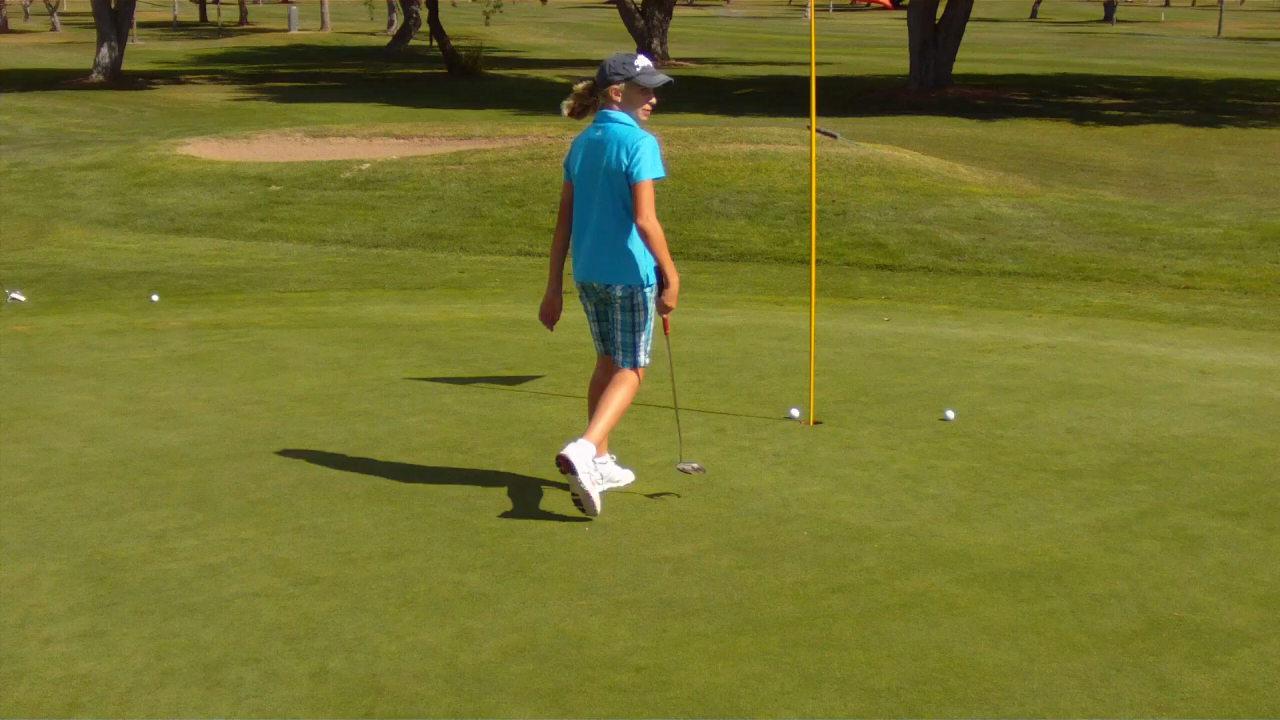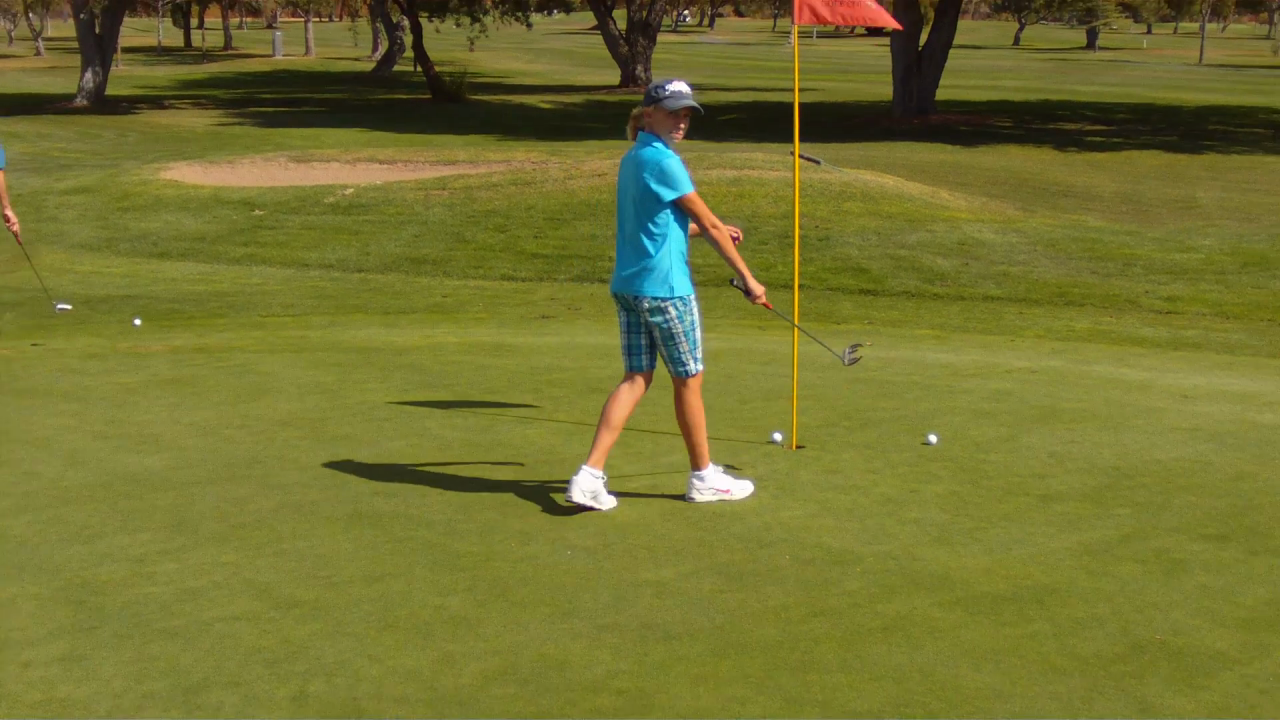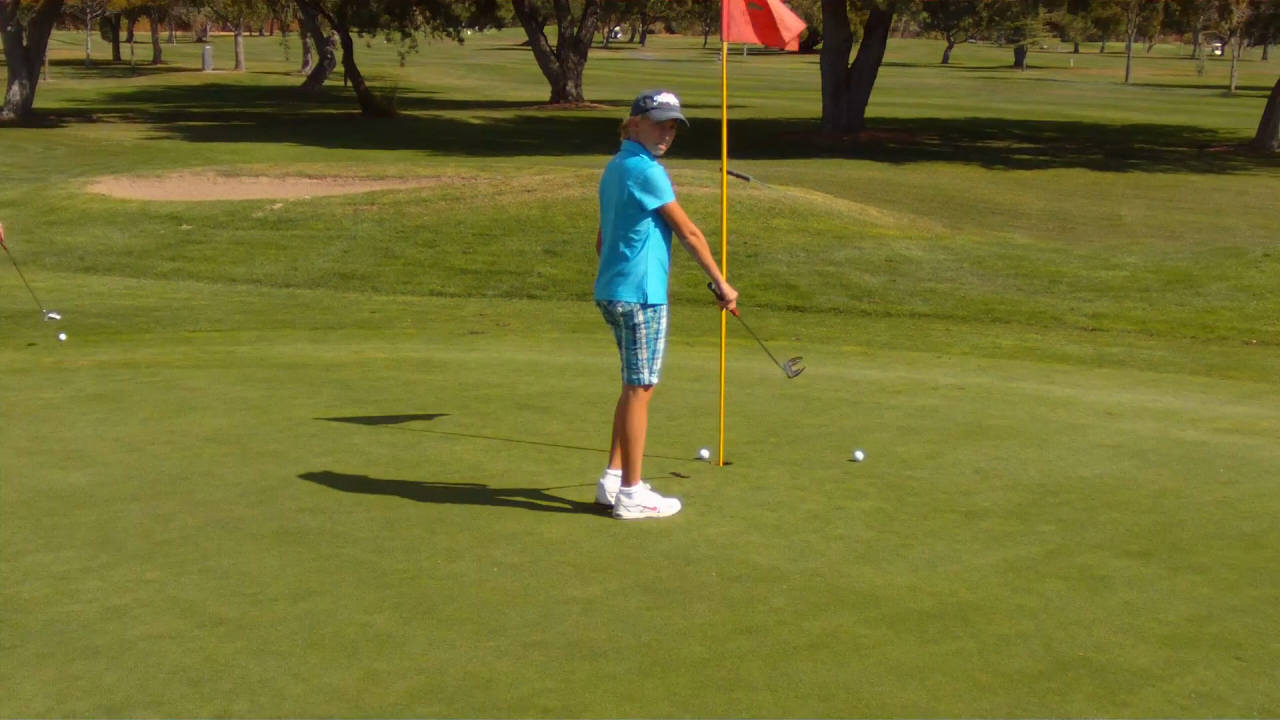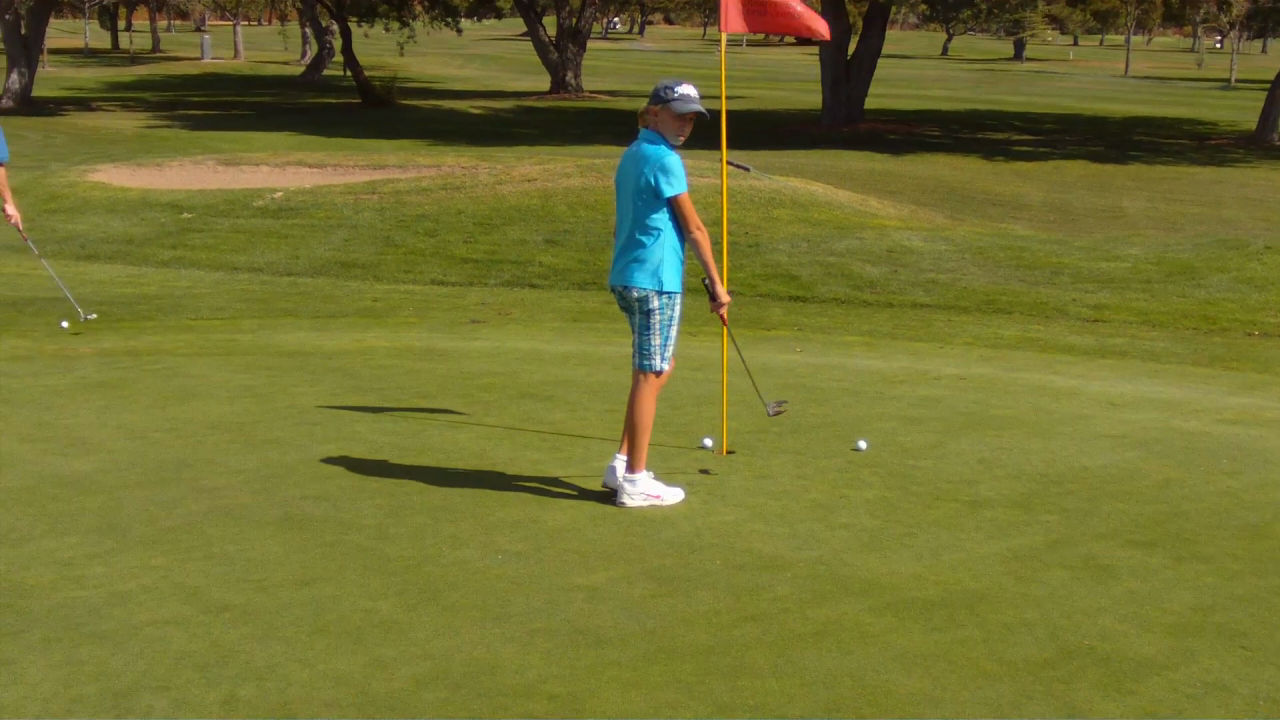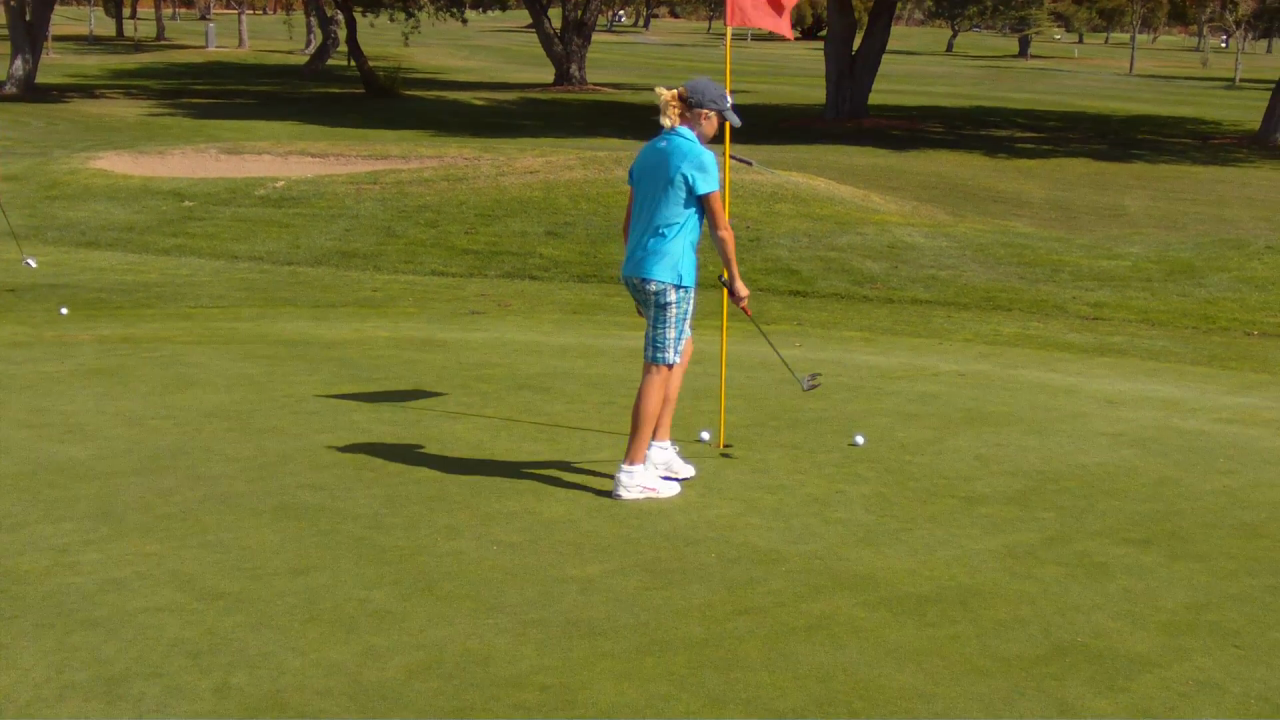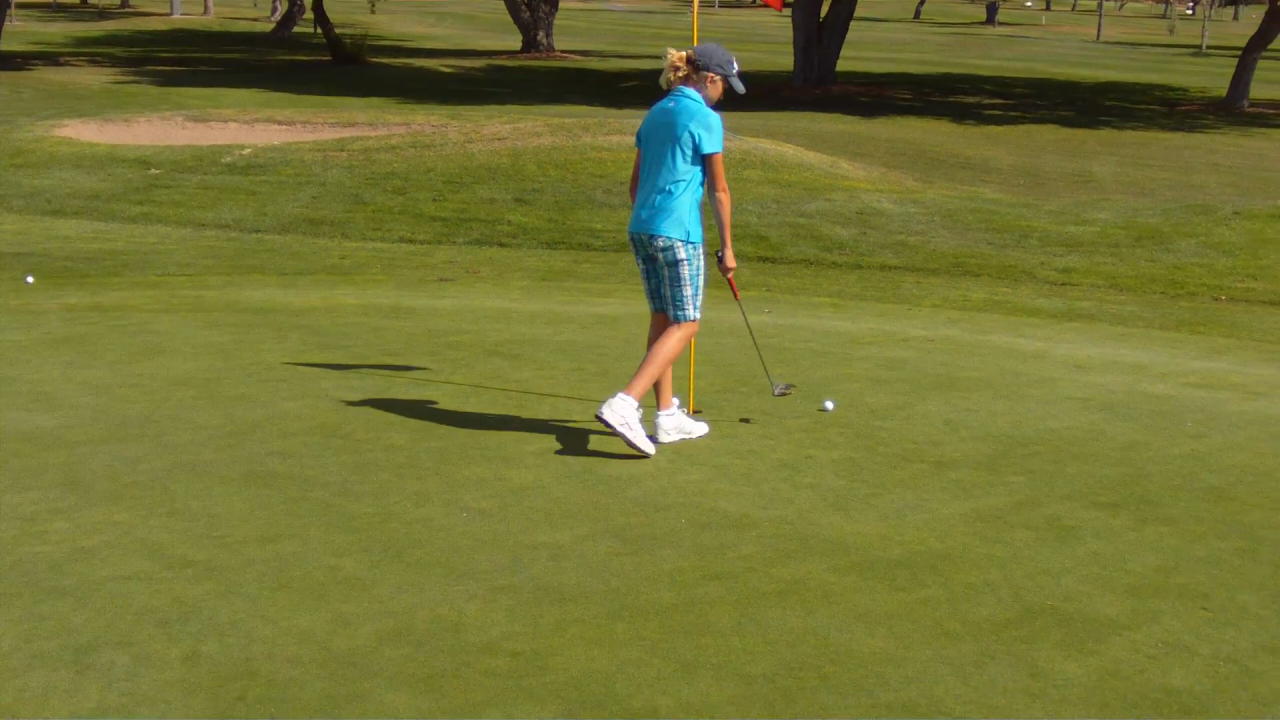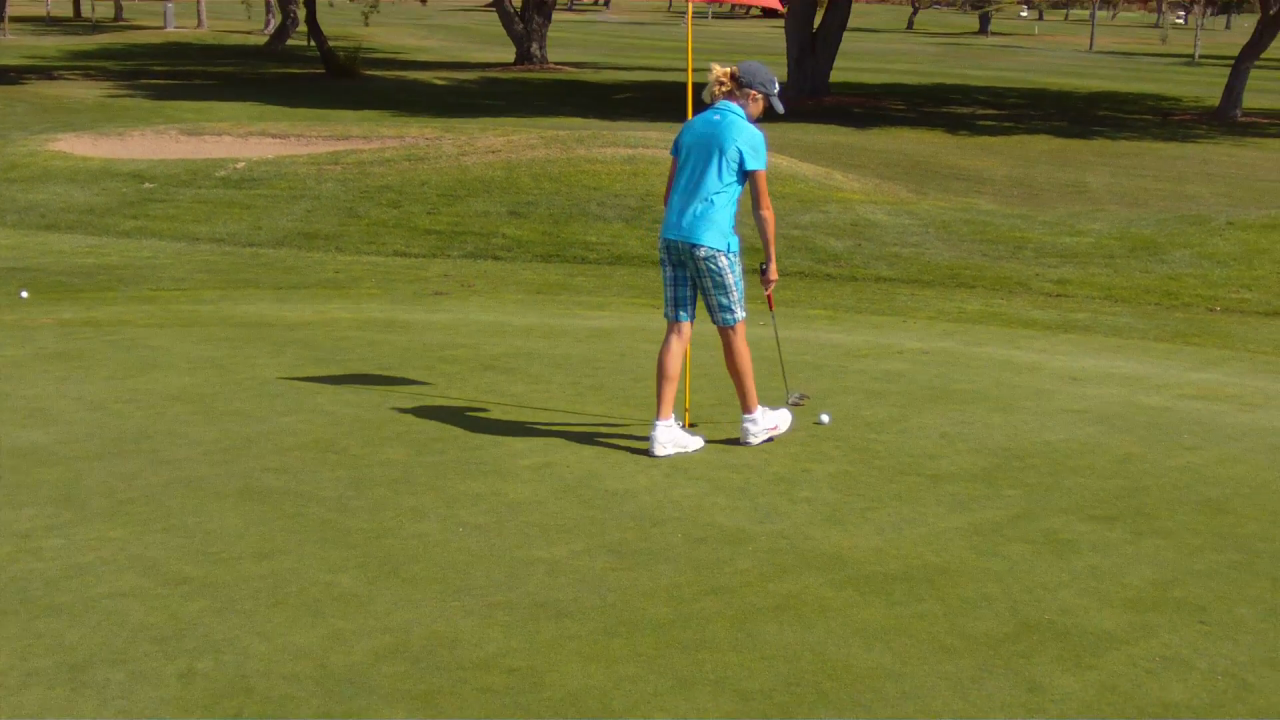
dt=0.5s
person 1, frame 1
left shoulder: (582, 142)
right shoulder: (641, 142)
left elbow: (564, 222)
right elbow: (646, 221)
left wrist: (554, 286)
right wrist: (670, 276)
left hip: (589, 272)
right hip: (628, 272)
left knee: (609, 360)
right knee: (629, 371)
left ankle: (600, 464)
right ankle: (584, 450)
person 1, frame 2
left shoulder: (633, 158)
right shoulder: (663, 162)
right elbow: (708, 224)
left wrist: (713, 228)
right wrist: (748, 278)
left hip: (629, 284)
right hip: (665, 286)
left knee: (636, 379)
right knee: (689, 379)
left ankle: (590, 476)
right ankle: (703, 477)
person 1, frame 3
left shoulder: (615, 167)
right shoulder: (645, 170)
right elbow: (689, 233)
right wrist: (721, 283)
left hip: (612, 291)
right hip: (641, 294)
left knee: (638, 385)
right knee: (639, 389)
left ankle: (613, 478)
right ankle: (631, 493)
person 1, frame 4
left shoulder: (632, 155)
right shoulder: (663, 158)
right elbow: (693, 229)
right wrist: (717, 283)
left hip: (627, 278)
right hip: (655, 281)
left knee: (656, 370)
right knee: (649, 376)
left ankle: (623, 465)
right ankle: (635, 480)
person 1, frame 5
left shoulder: (649, 152)
right shoulder: (698, 158)
left elbow: (628, 222)
right elbow: (720, 227)
right wrist: (735, 277)
left hip: (637, 271)
right hip: (669, 274)
left knee: (681, 352)
right knee: (659, 368)
left ankle: (658, 449)
right ankle: (632, 472)
person 1, frame 6
left shoulder: (656, 113)
right shoulder: (705, 118)
right elbow: (719, 189)
right wrist: (727, 246)
left hip: (642, 227)
right hip: (677, 232)
left knee: (664, 320)
right knee: (683, 325)
left ankle: (667, 415)
right ankle: (624, 403)
person 1, frame 7
left shoulder: (692, 126)
right shoulder: (748, 135)
right elbow: (762, 206)
right wrist: (771, 260)
left hip: (672, 237)
right hip: (712, 241)
left knee: (678, 329)
right knee: (733, 330)
left ankle: (664, 427)
right ankle: (754, 418)
